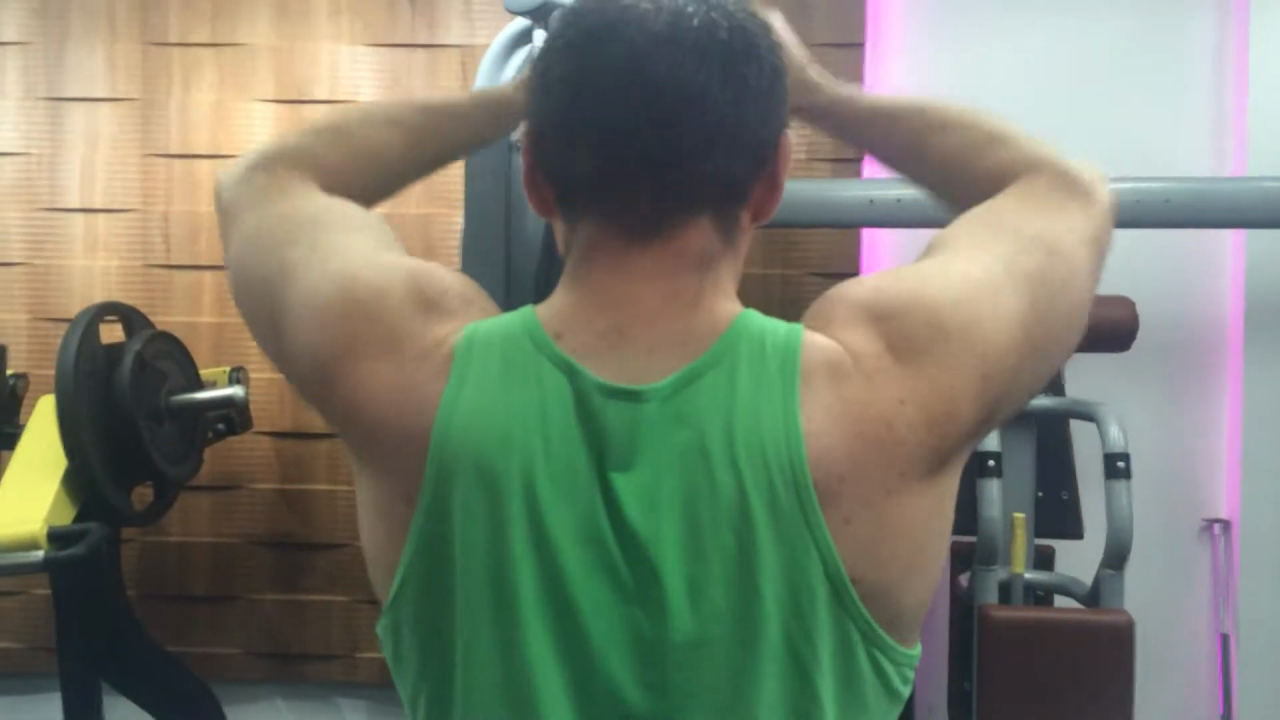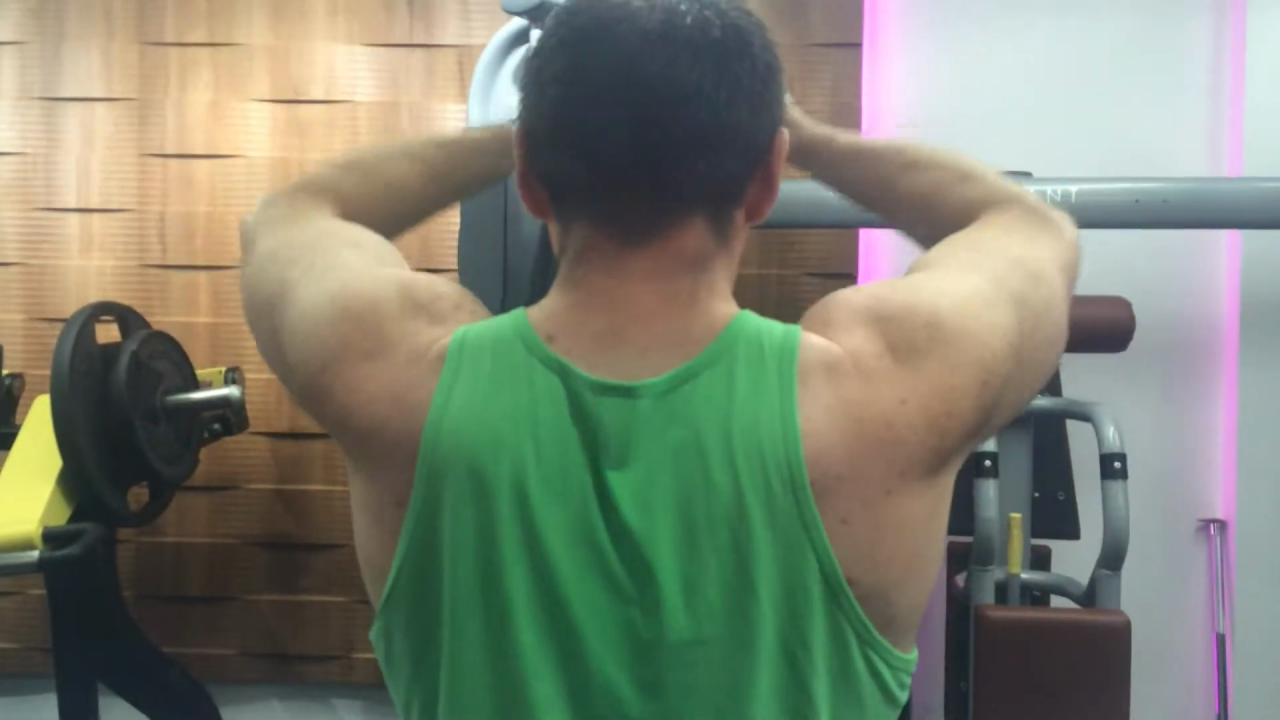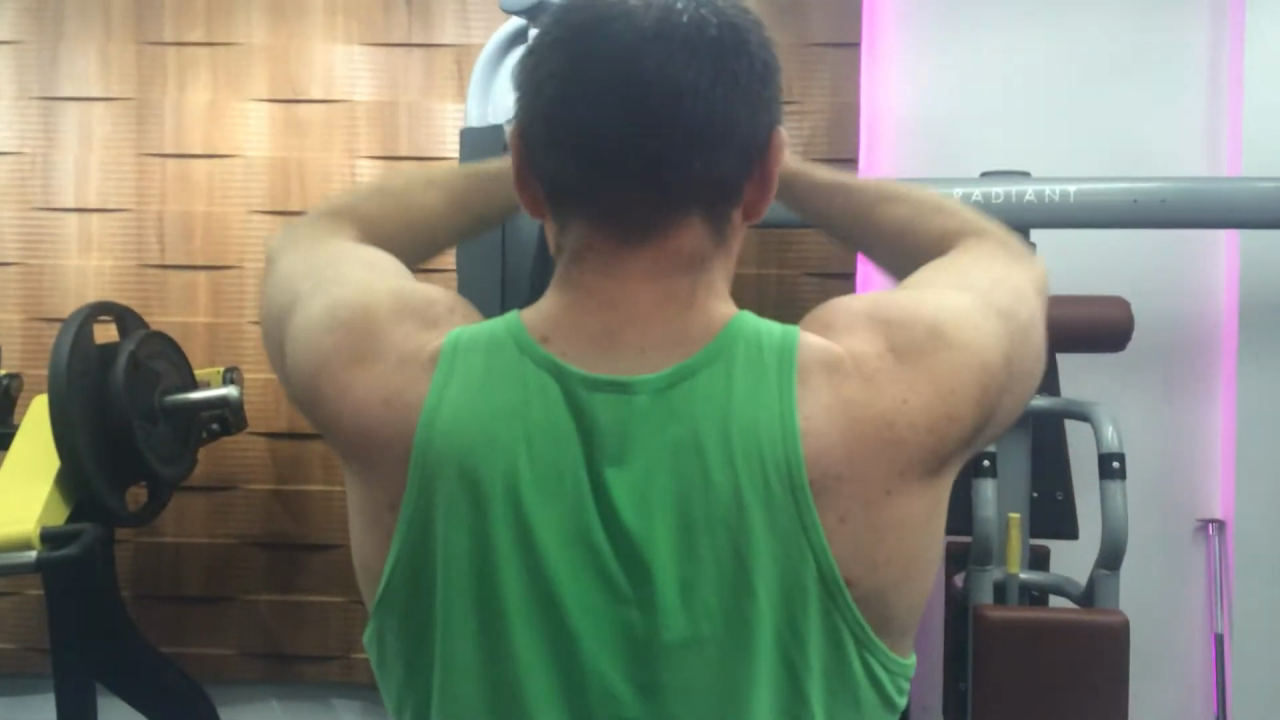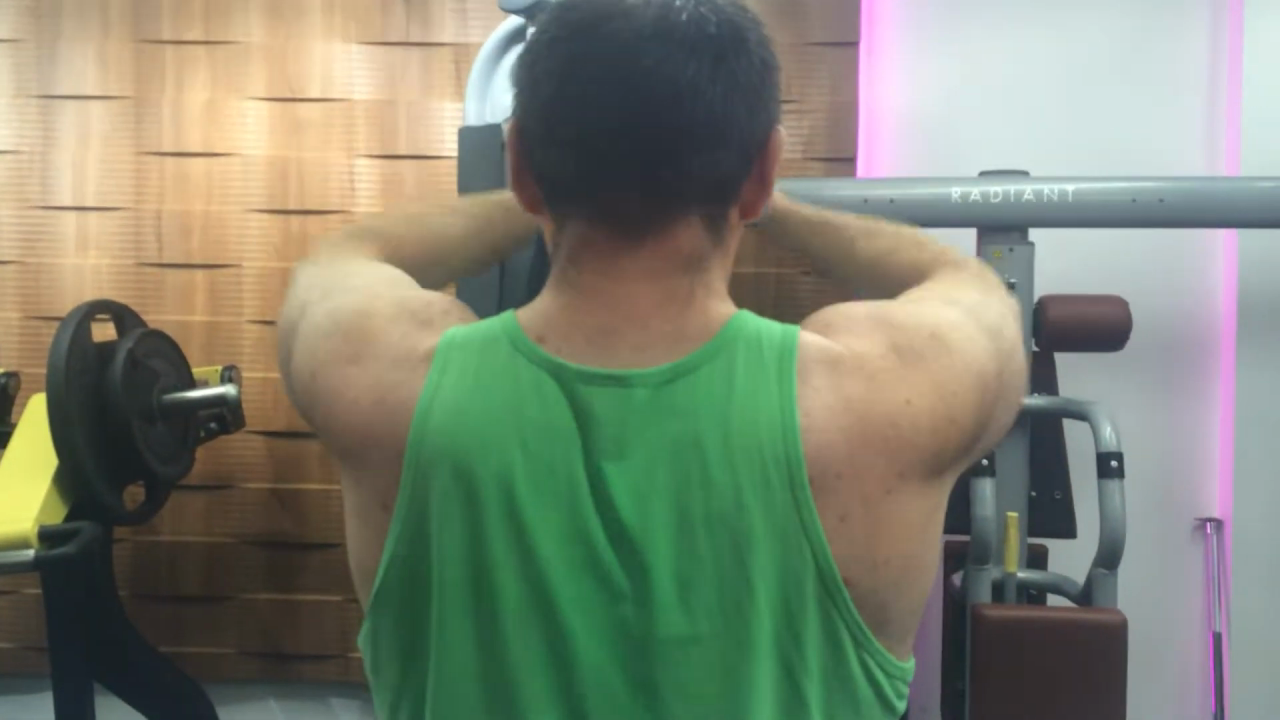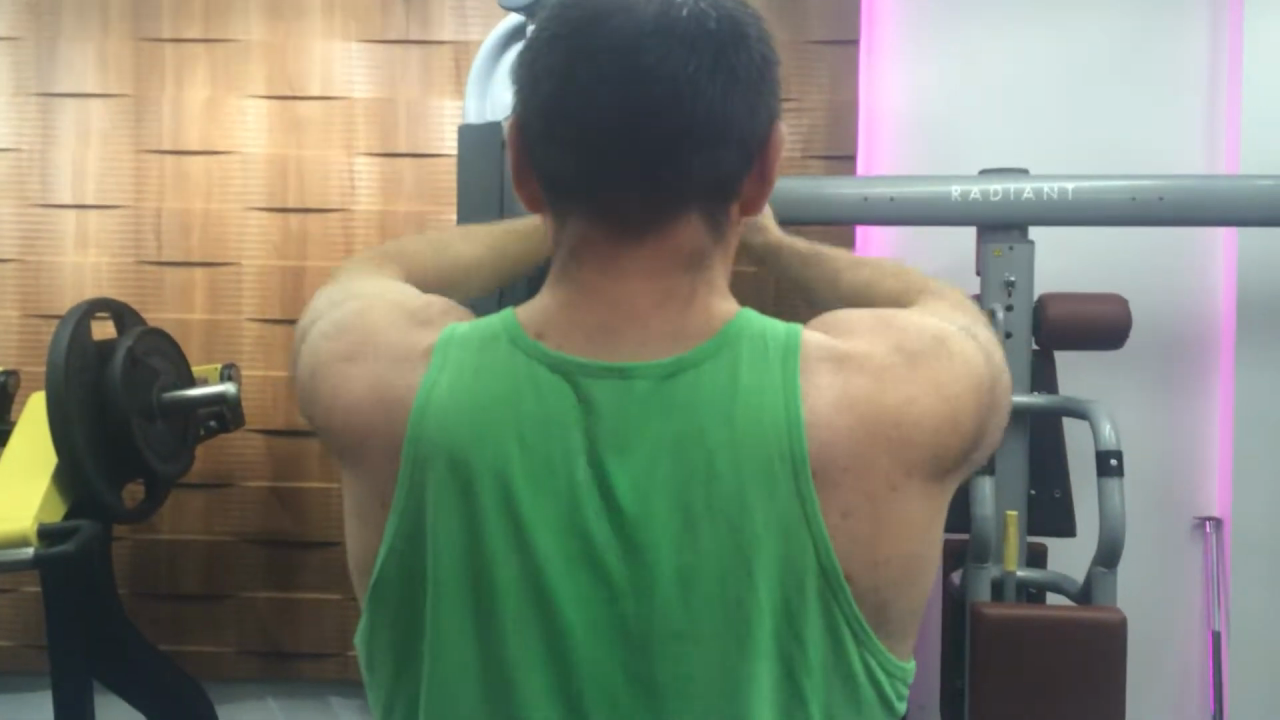
dt=0.1s
person 1, frame 1
left shoulder: (414, 369)
right shoulder: (885, 383)
left elbow: (266, 186)
right elbow: (1065, 199)
left wrist: (515, 94)
right wrist: (823, 92)
person 1, frame 2
left shoulder: (412, 375)
right shoulder: (877, 386)
left elbow: (294, 211)
right elbow: (1033, 230)
left wrist: (522, 129)
right wrist: (810, 135)
person 1, frame 3
left shoulder: (393, 377)
right shoulder: (888, 390)
left elbow: (317, 235)
right elbow: (1004, 262)
left wrist: (536, 173)
right wrist: (801, 173)
person 1, frame 4
left shoulder: (393, 378)
right shoulder: (885, 390)
left elbow: (348, 253)
right elbow: (974, 291)
left wrist: (537, 198)
right wrist: (782, 212)
person 1, frame 5
left shoulder: (378, 376)
right shoulder: (899, 395)
left elbow: (373, 273)
right elbow: (952, 315)
left wrist: (550, 225)
right wrist: (775, 243)
